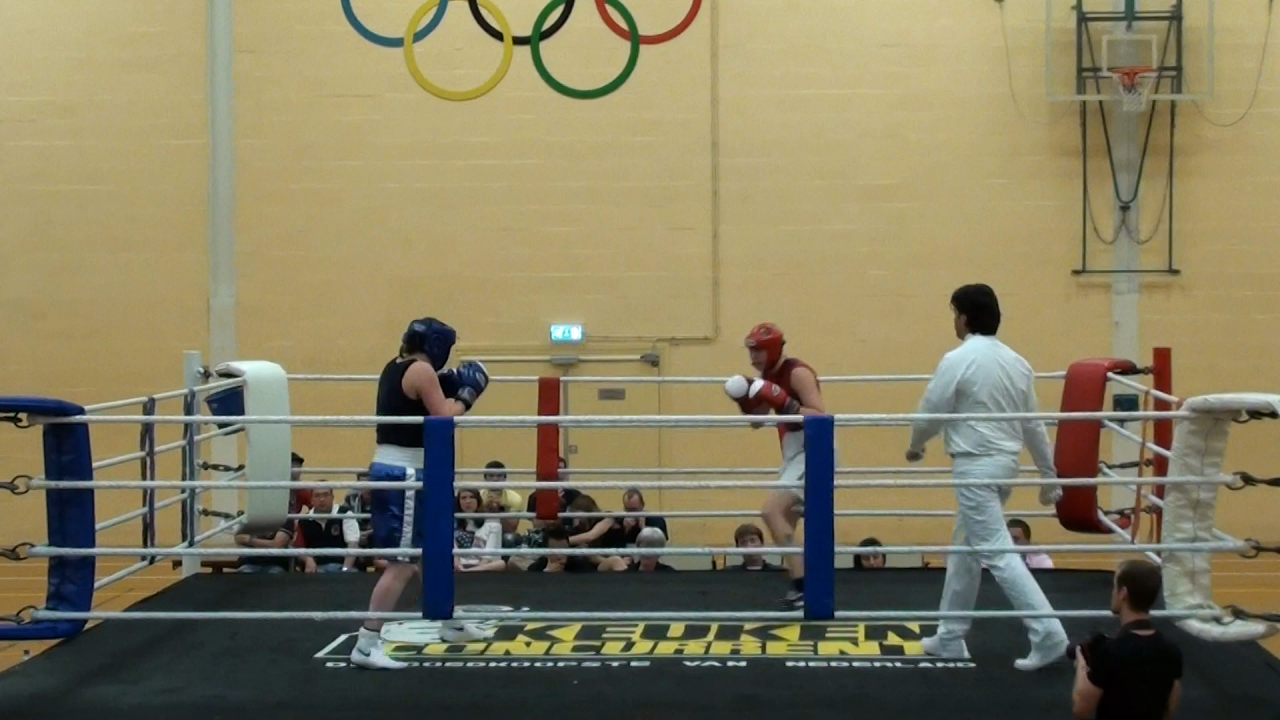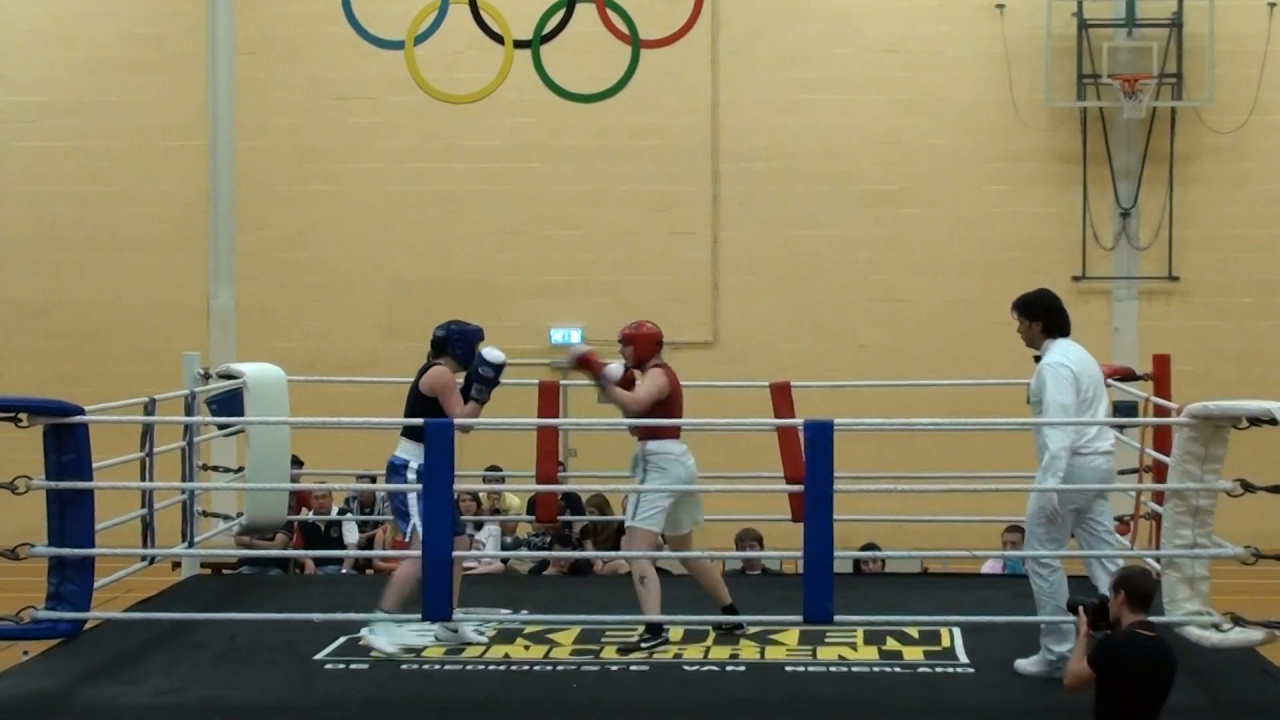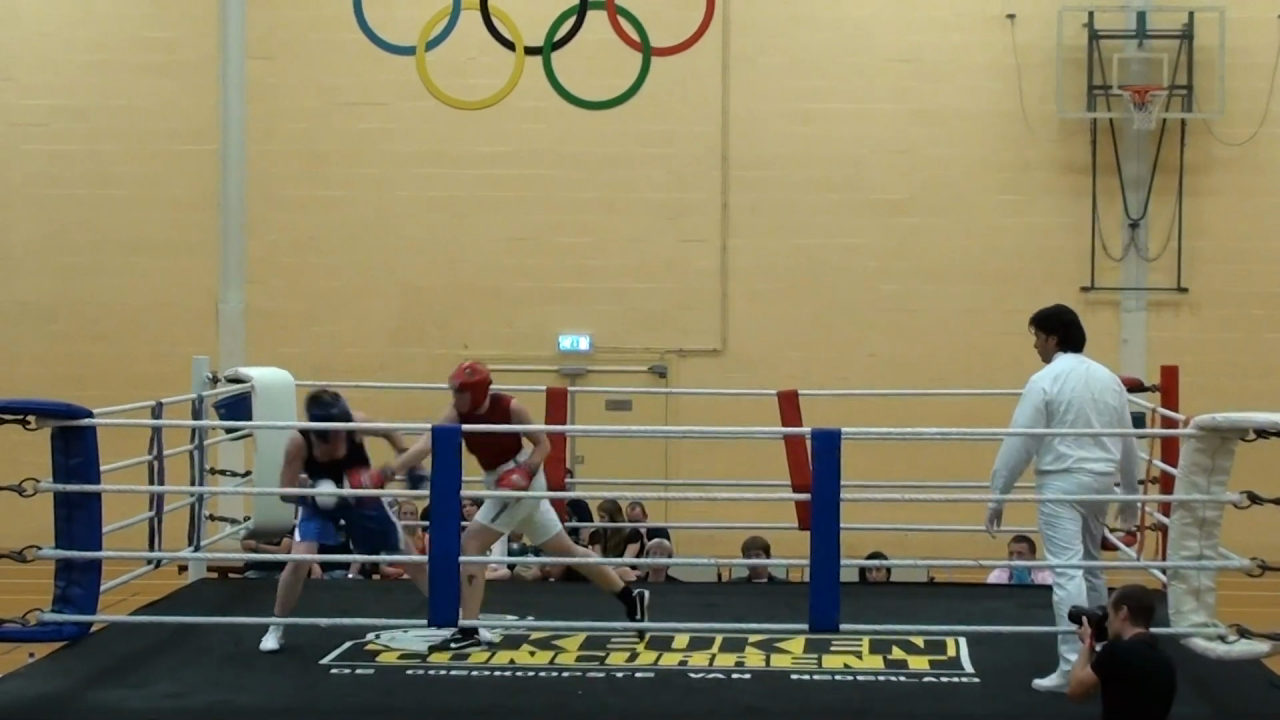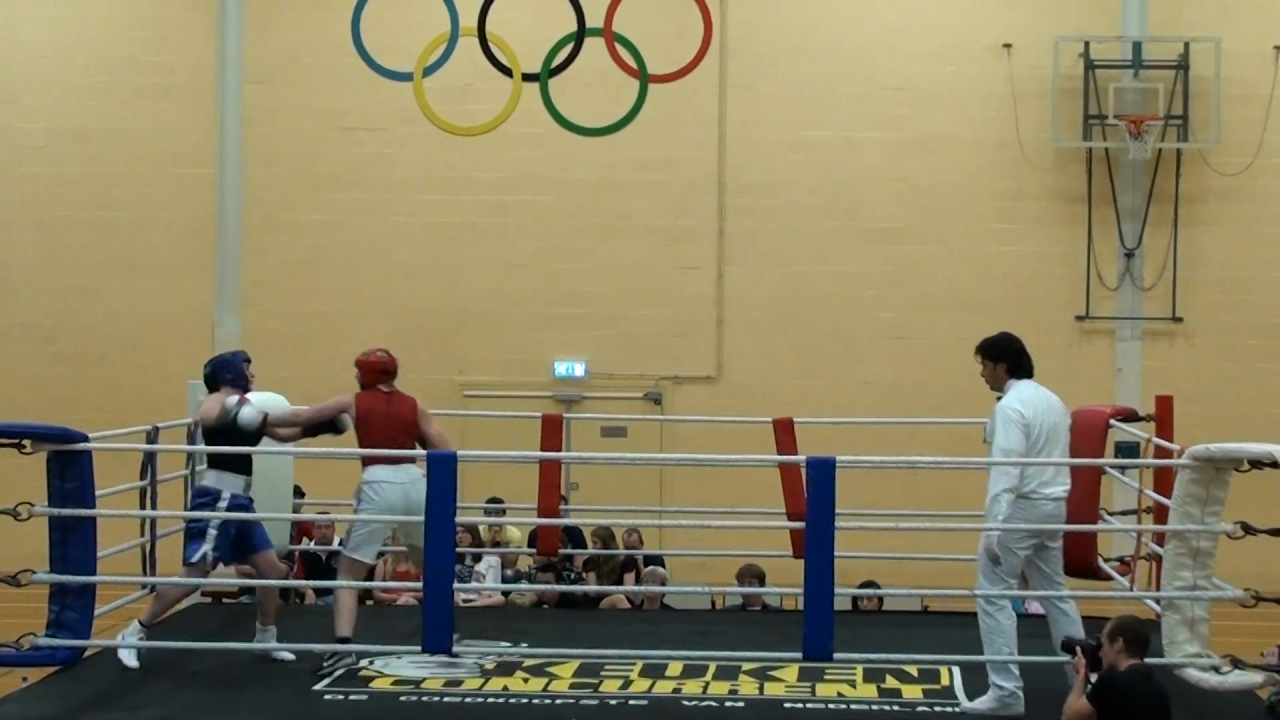
dt=0.7s
person 1, frame 1
left shoulder: (957, 360)
right shoulder: (1017, 362)
left elbow: (929, 415)
right elbow: (1034, 424)
left wrist: (914, 446)
right wrist: (1048, 474)
left hip: (975, 468)
right hip: (1005, 463)
left knee: (997, 554)
right knee: (966, 549)
left ankle: (1049, 638)
right ankle: (949, 637)
person 1, frame 2
left shoulder: (1055, 363)
right shoulder: (1082, 357)
left elbow: (1058, 427)
left wrist: (1050, 484)
left hip: (1072, 468)
right hip: (1099, 465)
left knee: (1042, 556)
right knee: (1103, 557)
left ankle: (1056, 652)
person 1, frame 3
left shoulder: (1044, 381)
right shoulder: (1109, 379)
left elbow: (1019, 443)
right elbow: (1128, 442)
left wrist: (997, 495)
right wrist: (1131, 493)
left hip: (1062, 484)
right hip: (1100, 483)
left knee: (1066, 572)
right knee: (1088, 566)
left ankle: (1074, 665)
person 1, frame 4
left shoulder: (1010, 406)
right shoulder: (1053, 402)
left elbow: (1006, 471)
left wrist: (993, 527)
left hip: (1022, 510)
right hip: (1053, 507)
left knee: (993, 595)
right knee: (1055, 593)
person 2, frame 1
left shoulder: (394, 368)
right shoulder: (421, 371)
right elbow: (442, 418)
left wrist: (447, 388)
right wrist: (470, 391)
left hip: (387, 471)
right hip: (404, 475)
right knee: (406, 563)
left ankle: (451, 623)
right ankle: (367, 646)
person 2, frame 2
left shoulder: (440, 374)
right shoulder: (441, 374)
left elbow: (448, 418)
right elbow: (462, 422)
left wrist: (473, 387)
right wrist: (482, 387)
right hip: (413, 471)
left knee: (459, 544)
right knee: (423, 551)
left ankle: (449, 624)
right ankle: (381, 626)
person 2, frame 3
left shoulder: (352, 422)
right shoulder: (300, 441)
left elbow: (393, 438)
right elbow: (289, 488)
right wrist: (311, 495)
left hip: (361, 497)
left knee: (413, 561)
right knee: (299, 561)
right ankle: (277, 628)
person 2, frame 4
left shoulder: (245, 406)
right shoulder: (217, 401)
left elbow: (281, 435)
right elbow: (205, 417)
left wrist: (316, 427)
right wrist: (233, 413)
left hip: (238, 501)
right hip: (216, 498)
left knee: (272, 568)
right knee: (193, 576)
left ankle: (266, 638)
right ankle: (134, 633)
person 3, frame 1
left shoulder: (798, 373)
right shoulder: (766, 376)
left elbow: (818, 418)
right elbow: (757, 420)
left wrist: (783, 403)
right wrist: (745, 401)
right hip: (796, 452)
left knee: (772, 511)
right knee: (785, 523)
left ankle: (800, 586)
right ankle: (801, 589)
person 3, frame 2
left shoulder: (657, 375)
right shoulder: (653, 375)
left elbow: (632, 405)
right elbow: (636, 426)
left wrist: (599, 374)
right wrist: (622, 384)
left hip: (660, 466)
right hip: (677, 465)
left knee: (637, 552)
right knee: (685, 550)
left ankle: (654, 630)
right ankle: (732, 616)
person 3, frame 3
left shoulder: (512, 407)
right shoulder: (455, 412)
left elbow: (543, 446)
right elbow: (424, 446)
left wrist: (527, 473)
right wrist: (388, 471)
left hip: (520, 480)
right hip: (504, 482)
left knee: (468, 548)
right knee: (566, 550)
left ankle: (467, 633)
right ankle: (630, 597)
person 3, frame 4
left shoulder: (355, 401)
right shoulder: (414, 405)
left elbow: (302, 418)
right elbow: (443, 450)
left wrist: (263, 419)
left hip: (378, 490)
right hip: (417, 486)
left knee: (348, 577)
left ankle: (343, 647)
